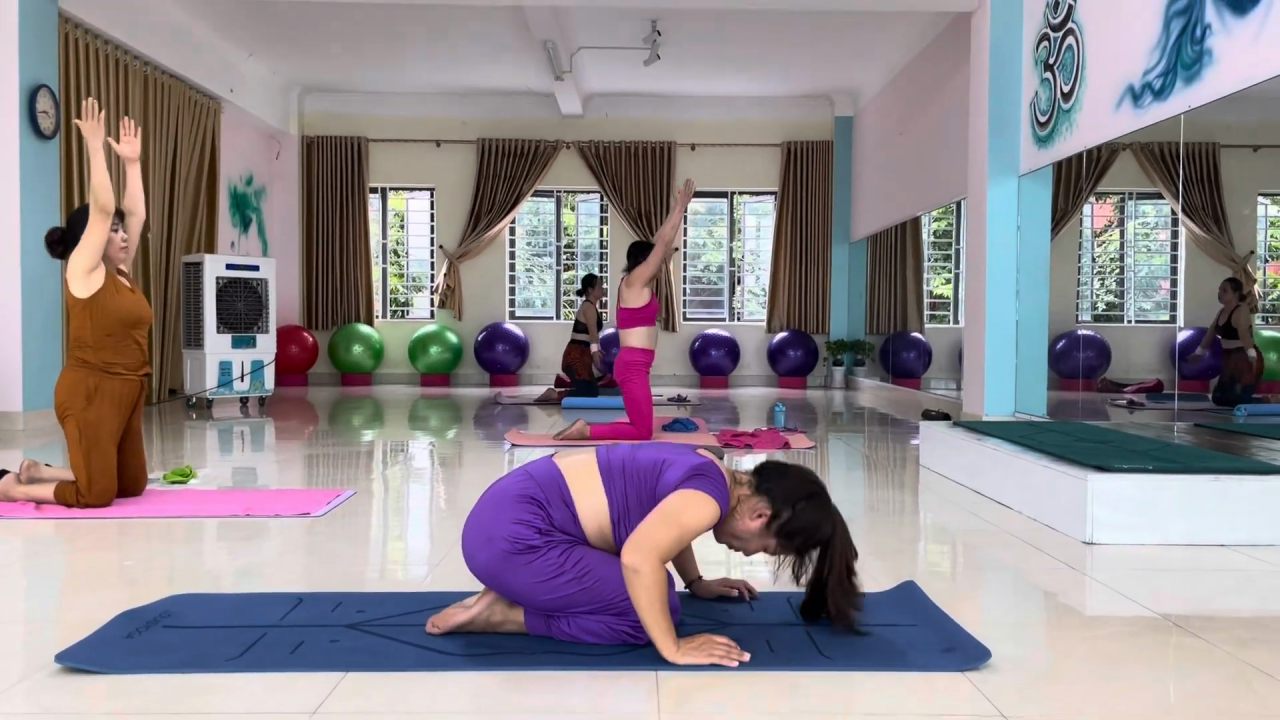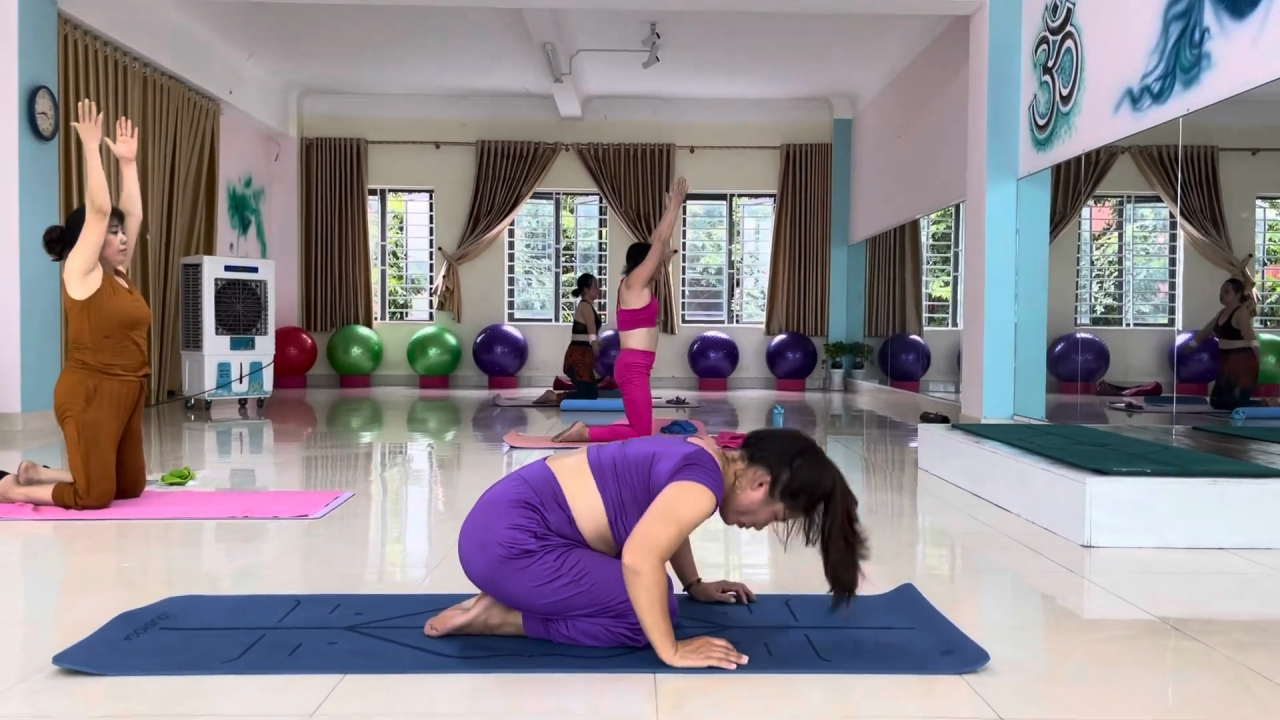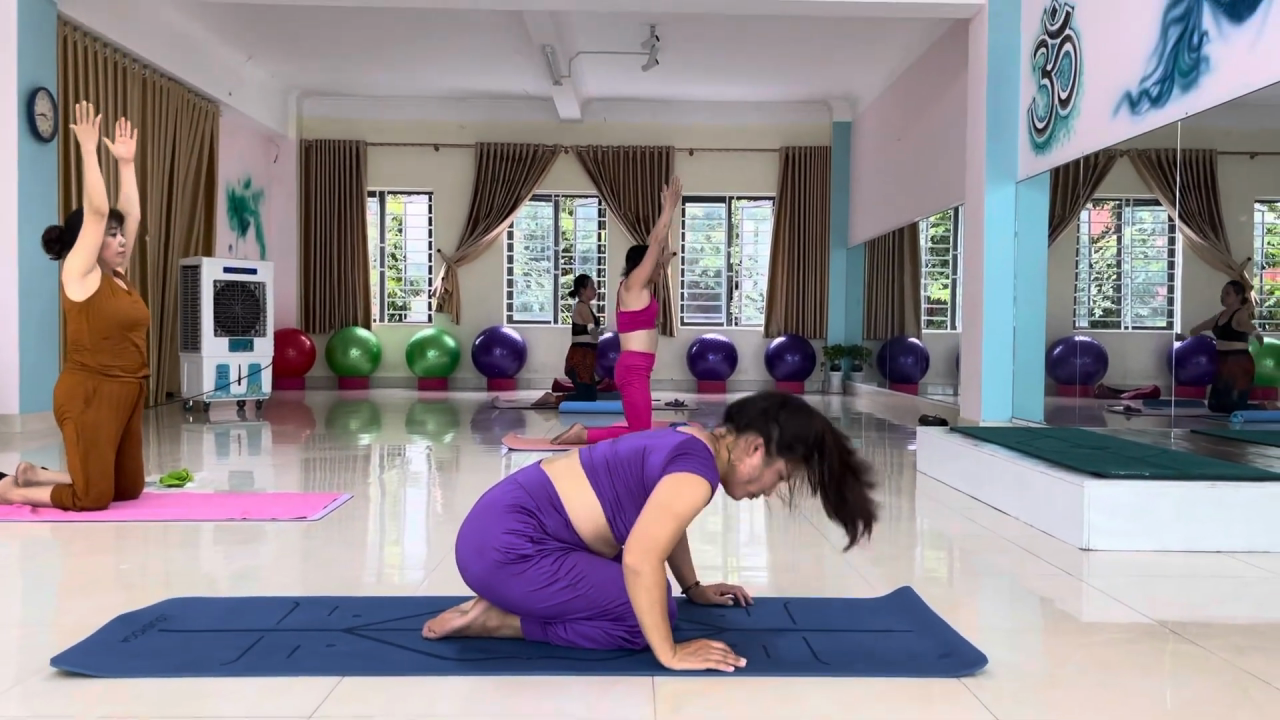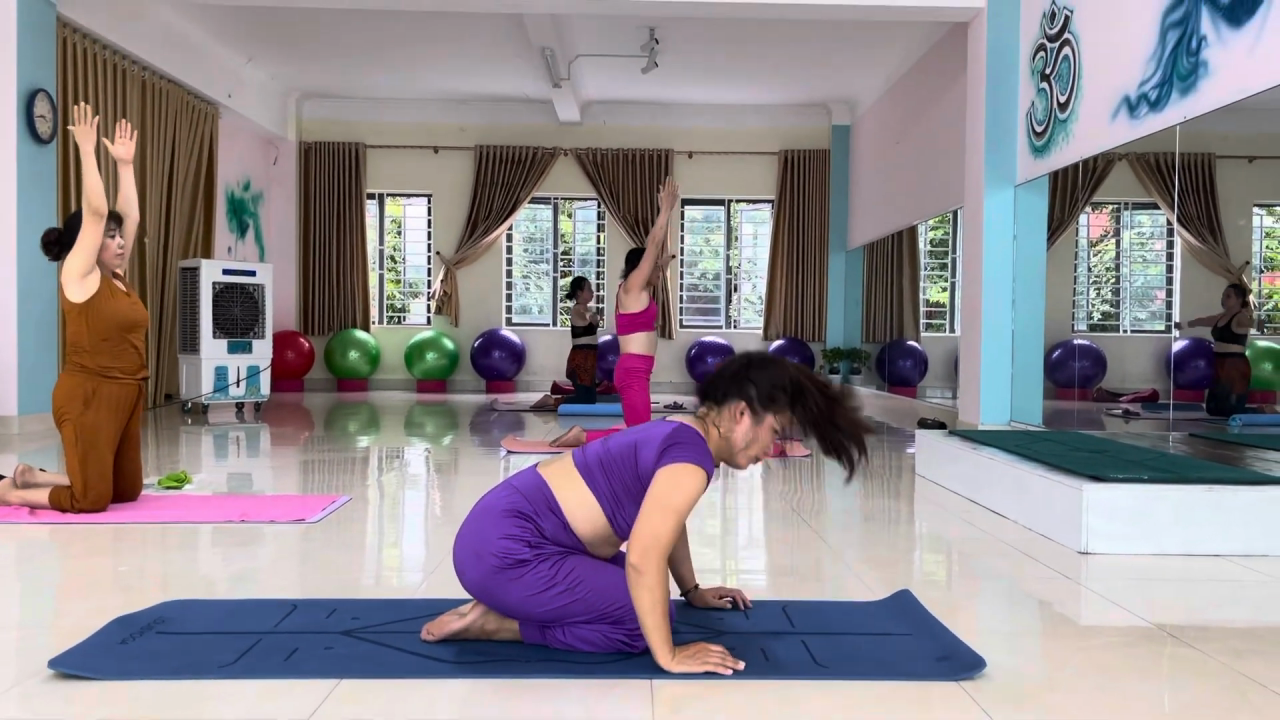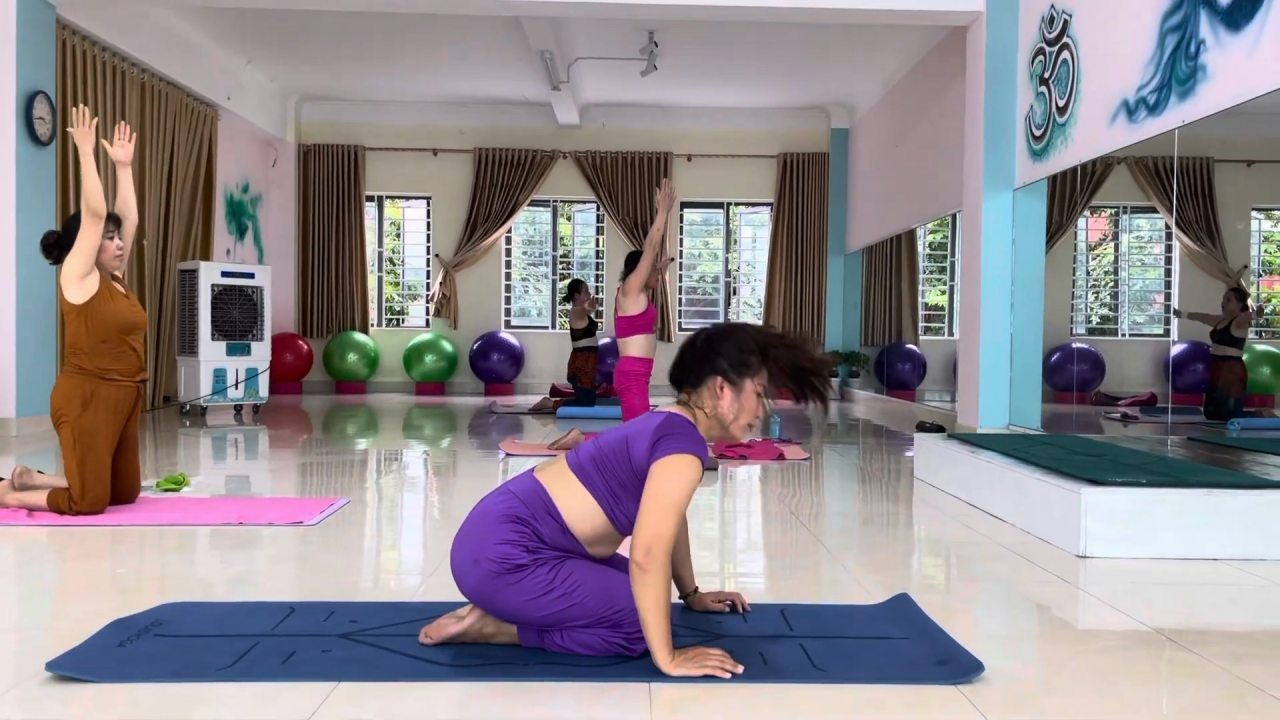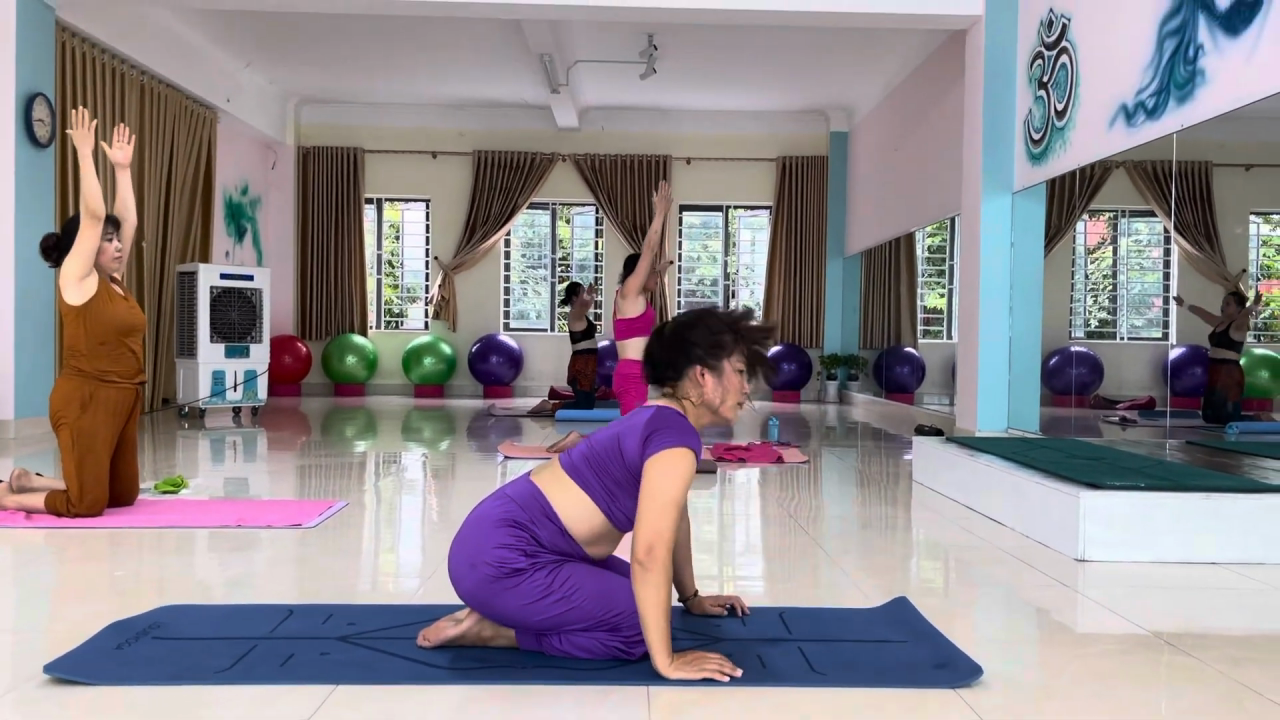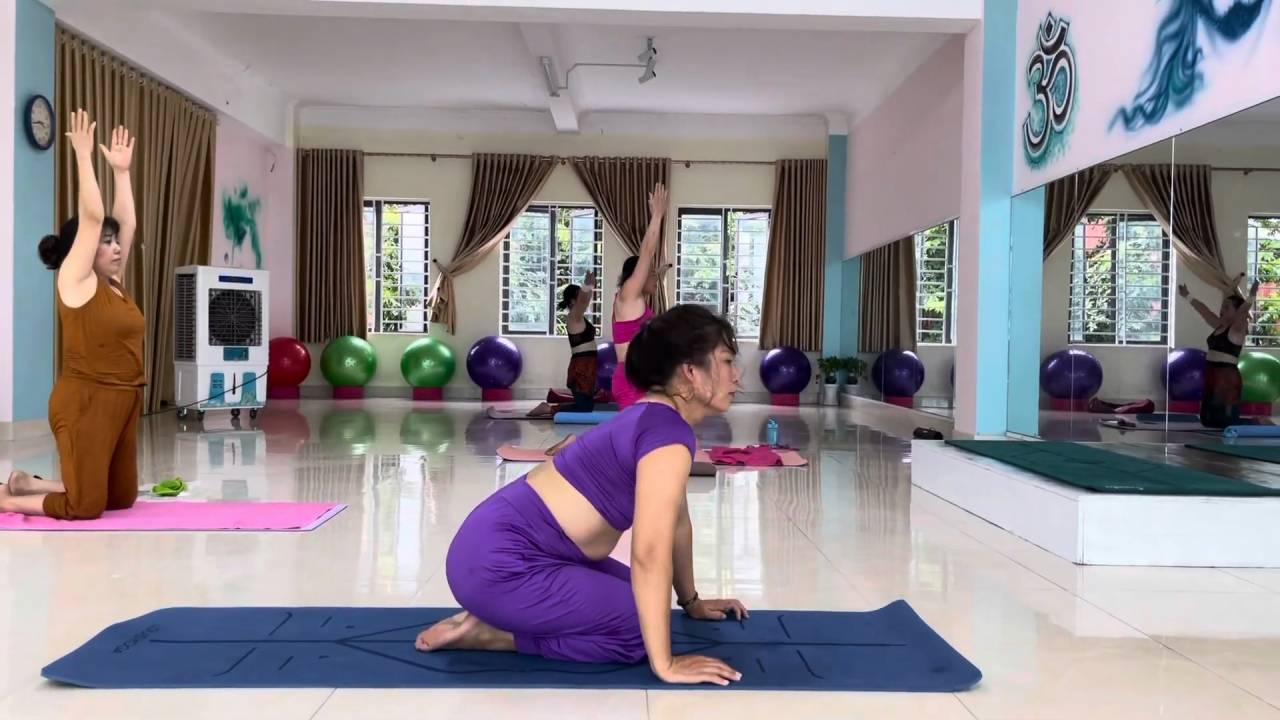
dt=0.1s
person 1, frame 1
left shoulder: (708, 471)
right shoulder: (710, 496)
right elbow: (639, 558)
left wrist: (696, 583)
right wrist: (672, 647)
left hip: (513, 509)
right hip: (510, 535)
left knee: (648, 591)
right knee: (646, 611)
left ankle: (511, 593)
right ankle: (500, 616)
person 1, frame 2
left shoulder: (702, 454)
right shoulder: (705, 480)
right elbow: (639, 559)
left wrist: (696, 587)
right wrist: (672, 650)
left hip: (512, 517)
right hip: (506, 540)
left knee: (645, 602)
right knee: (643, 617)
left ankle: (504, 604)
right ankle: (499, 620)
person 1, frame 3
left shoulder: (692, 443)
right shoulder: (697, 470)
right elbow: (640, 559)
left wrist: (694, 588)
right wrist: (669, 653)
left hip: (511, 520)
right hip: (504, 545)
left knee: (648, 594)
right knee: (642, 617)
left ankle: (504, 594)
right ankle: (498, 618)
person 1, frame 4
left shoulder: (681, 433)
right shoulder: (690, 456)
left elbow: (668, 526)
right elbow: (646, 561)
left wrist: (693, 591)
right wrist: (668, 655)
left hip: (517, 532)
right hip: (503, 551)
left knee: (646, 602)
right knee: (640, 622)
left ankle: (509, 611)
right ankle: (497, 624)
person 1, frame 5
left shoulder: (671, 424)
right shoulder: (684, 445)
left elbow: (666, 521)
right elbow: (647, 559)
left wrist: (691, 594)
right wrist: (667, 657)
left hip: (512, 538)
right hip: (501, 558)
left knee: (627, 590)
right knee: (633, 621)
left ankle: (498, 602)
right ankle: (494, 625)
person 1, frame 6
left shoulder: (660, 420)
right shoulder: (675, 437)
left elbow: (673, 523)
right elbow: (648, 555)
left wrist: (691, 597)
right wrist: (666, 661)
left hip: (510, 541)
right hip: (501, 561)
left knee: (643, 600)
right knee: (638, 628)
left ankle: (507, 612)
right ankle: (493, 630)
person 1, frame 7
left shoulder: (653, 418)
right shoulder: (669, 435)
left elbow: (676, 523)
right elbow: (649, 554)
left wrist: (690, 600)
right wrist: (664, 663)
left hip: (506, 544)
right hip: (498, 564)
left knee: (640, 600)
right knee: (636, 629)
left ankle: (498, 613)
right ankle: (492, 633)
person 2, frame 1
left shoulder: (119, 271)
right shoulder: (84, 272)
left elbow: (136, 214)
right elbow: (103, 208)
left wrist: (132, 162)
right wrist: (95, 147)
left hip: (125, 393)
right hip: (90, 393)
left knee: (132, 485)
right knee: (96, 494)
left ankle: (37, 472)
person 2, frame 2
left shoulder: (117, 273)
right shoulder: (81, 273)
left elbow: (135, 215)
right elbow: (99, 209)
left wrist: (128, 162)
right wrist: (91, 148)
left hip: (126, 393)
right hip: (89, 394)
left knee: (130, 487)
right knee: (94, 496)
left ankle: (35, 475)
person 2, frame 3
left shoulder: (116, 274)
right shoulder: (80, 274)
left elbow: (132, 215)
right elbow: (97, 211)
left wrist: (126, 162)
right wrist: (88, 149)
left hip: (125, 394)
right hip: (89, 395)
left knee: (129, 488)
right knee: (93, 498)
left ankle: (34, 475)
person 2, frame 4
left shoulder: (115, 276)
right shoulder: (79, 276)
left elbow: (131, 217)
right elbow: (95, 212)
left wrist: (125, 164)
right wrist: (87, 150)
left hip: (124, 396)
right hip: (88, 397)
left knee: (127, 491)
right knee: (91, 499)
person 2, frame 5
left shoulder: (114, 278)
right shoulder: (78, 277)
left elbow: (129, 218)
right elbow: (94, 213)
left wrist: (124, 165)
right wrist: (85, 151)
left hip: (122, 398)
right hip: (86, 399)
left knee: (125, 493)
right knee: (89, 501)
person 2, frame 6
left shoulder: (113, 281)
right shoulder: (77, 280)
left elbow: (129, 220)
right elbow: (92, 215)
left wrist: (122, 168)
right wrist: (84, 153)
left hip: (122, 400)
right hip: (85, 400)
left knee: (123, 495)
right knee: (87, 504)
person 2, frame 7
left shoulder: (111, 283)
right shoulder: (76, 282)
left elbow: (127, 223)
right elbow: (91, 217)
left wrist: (121, 170)
right wrist: (83, 155)
left hip: (120, 402)
right hip: (84, 403)
left knee: (122, 498)
right knee: (85, 506)
person 3, frame 1
left shoulder: (637, 283)
right shoulder: (635, 281)
left elbow: (660, 244)
right elbow: (664, 244)
left wrist: (677, 209)
right wrist: (680, 207)
left hip: (633, 365)
right hip: (633, 366)
left knee: (639, 427)
right knee: (643, 432)
left ankle: (585, 428)
right ankle: (586, 431)
person 3, frame 2
left shoulder: (637, 285)
right shoulder: (635, 283)
left elbow: (658, 244)
right elbow: (659, 243)
left wrist: (672, 209)
right wrist: (674, 207)
left hip: (634, 366)
right hip: (634, 367)
left knee: (641, 431)
right knee: (641, 435)
left ankle: (584, 429)
right ankle: (584, 433)
person 3, frame 3
left shoulder: (638, 287)
right shoulder: (633, 285)
left elbow: (656, 245)
right elbow: (656, 243)
left wrist: (668, 208)
right wrist: (670, 206)
left hip: (633, 369)
right hip: (634, 370)
left knee: (638, 432)
left ankle: (583, 432)
right ankle: (583, 435)
person 3, frame 4
left shoulder: (637, 289)
right shoulder: (634, 288)
left elbow: (656, 247)
right elbow: (652, 249)
left wrist: (666, 210)
right wrist: (665, 209)
left hip: (633, 370)
right hip: (633, 372)
left ankle: (583, 434)
right ankle: (583, 437)
person 3, frame 5
left shoulder: (635, 293)
right shoulder: (630, 289)
left elbow: (651, 249)
right elbow: (651, 246)
left wrist: (664, 219)
right wrist: (662, 209)
left hip: (633, 373)
right hip: (632, 374)
person 3, frame 6
left shoulder: (636, 297)
right shoulder: (629, 291)
left elbow: (650, 252)
right elbow: (648, 249)
left wrist: (661, 221)
right wrist: (660, 212)
left hip: (633, 374)
right hip: (631, 376)
person 3, frame 7
left shoulder: (634, 300)
right shoulder: (628, 295)
left elbow: (646, 254)
right elbow: (646, 252)
left wrist: (658, 220)
right wrist: (657, 214)
right hip: (631, 380)
